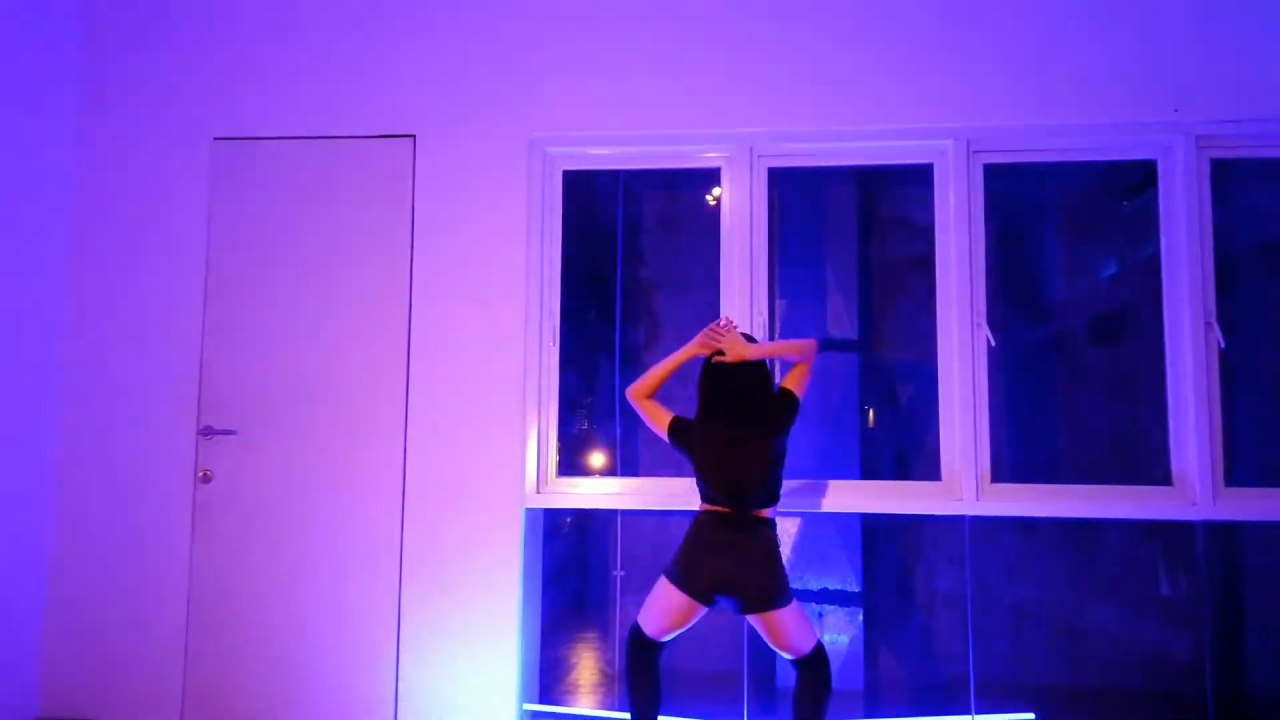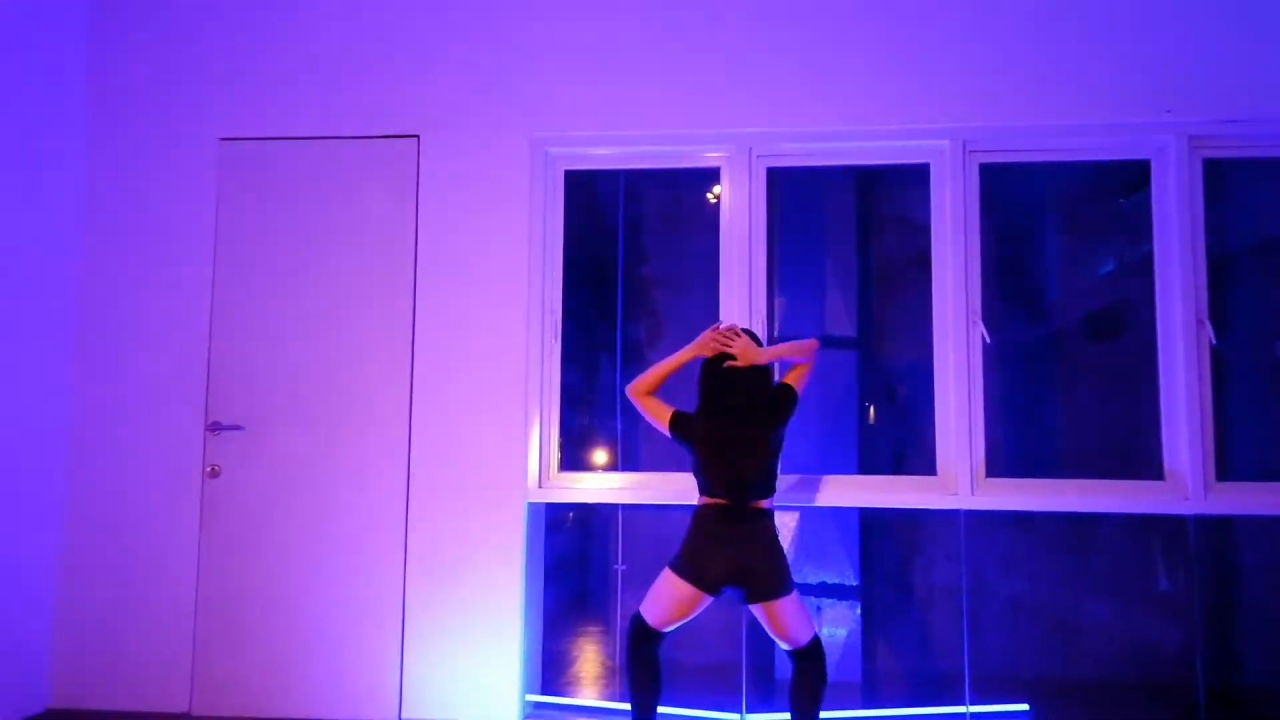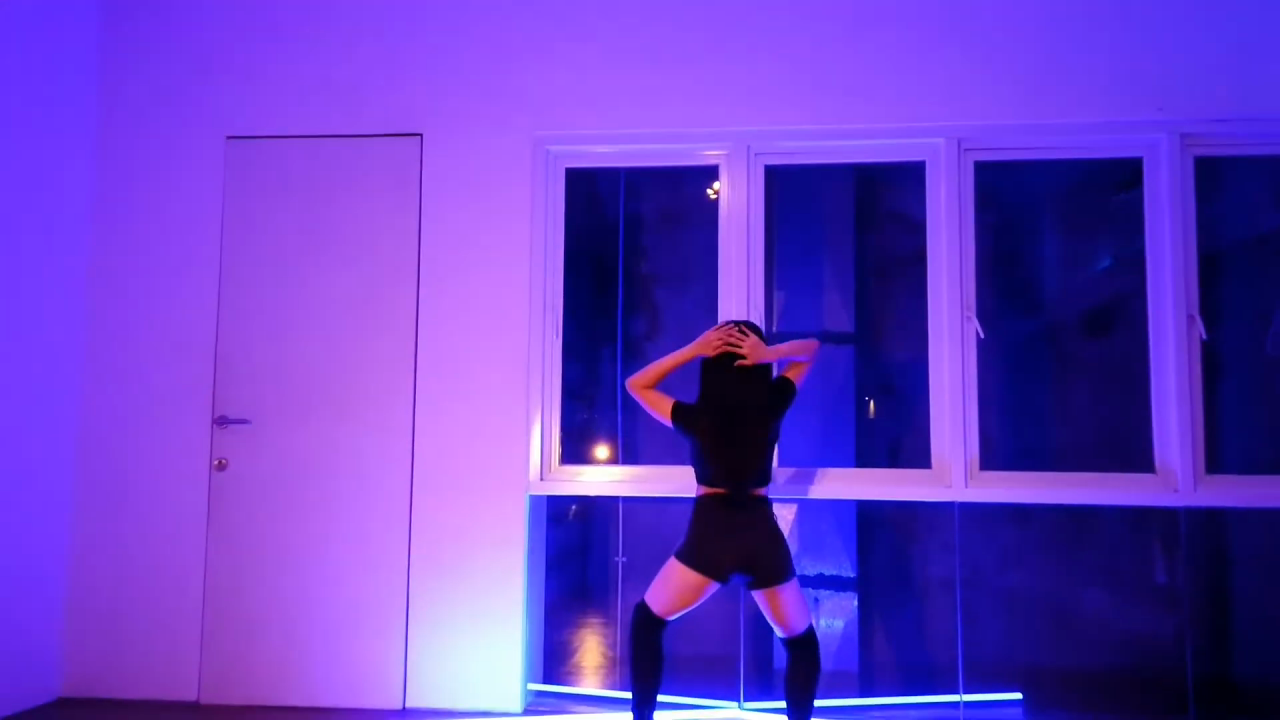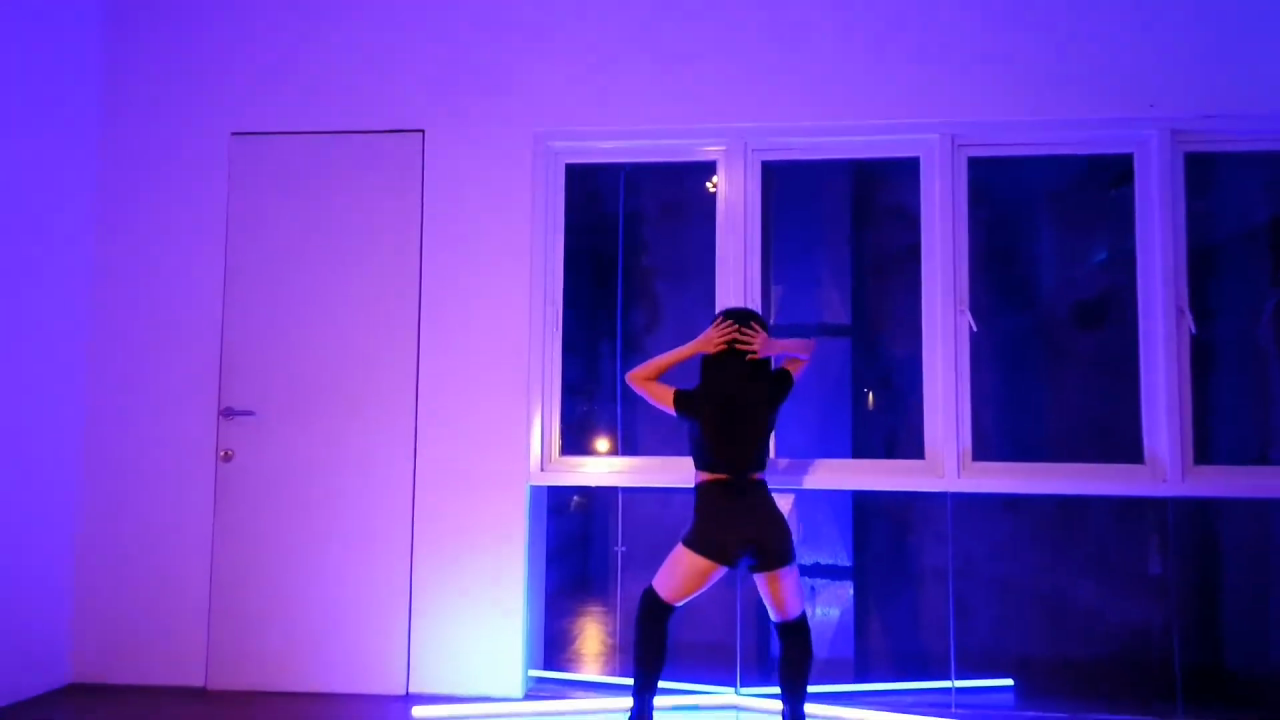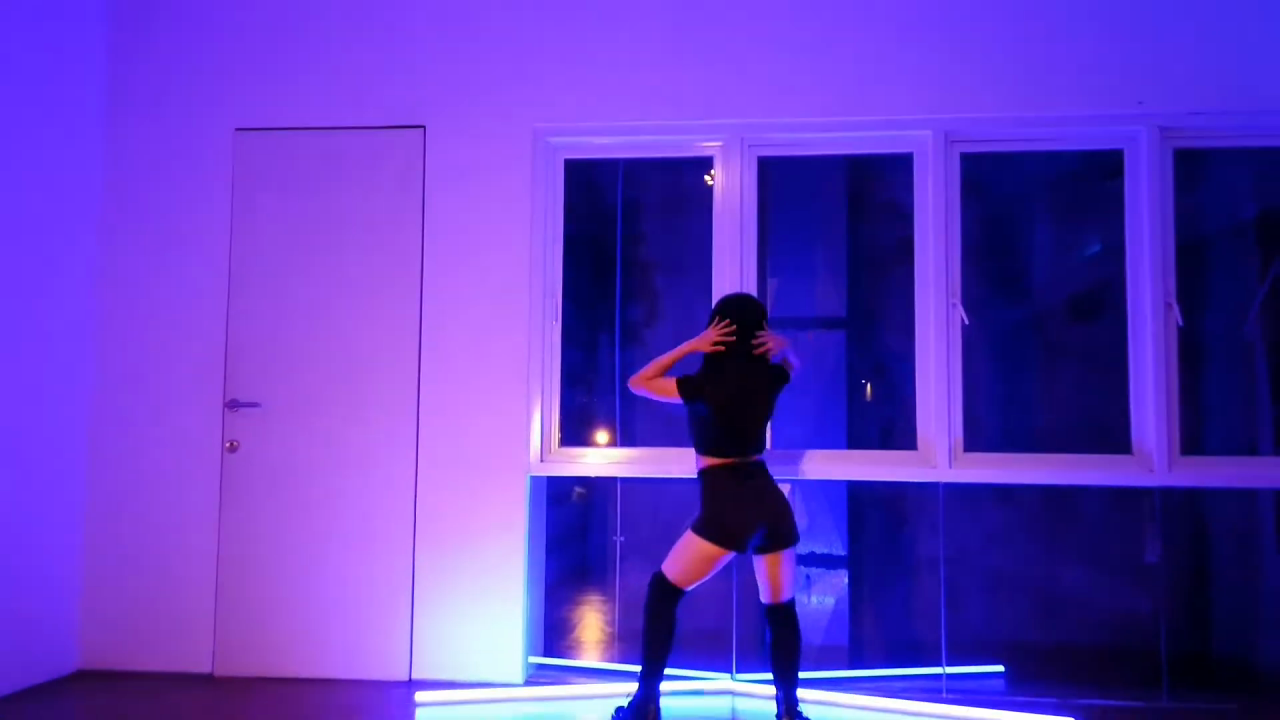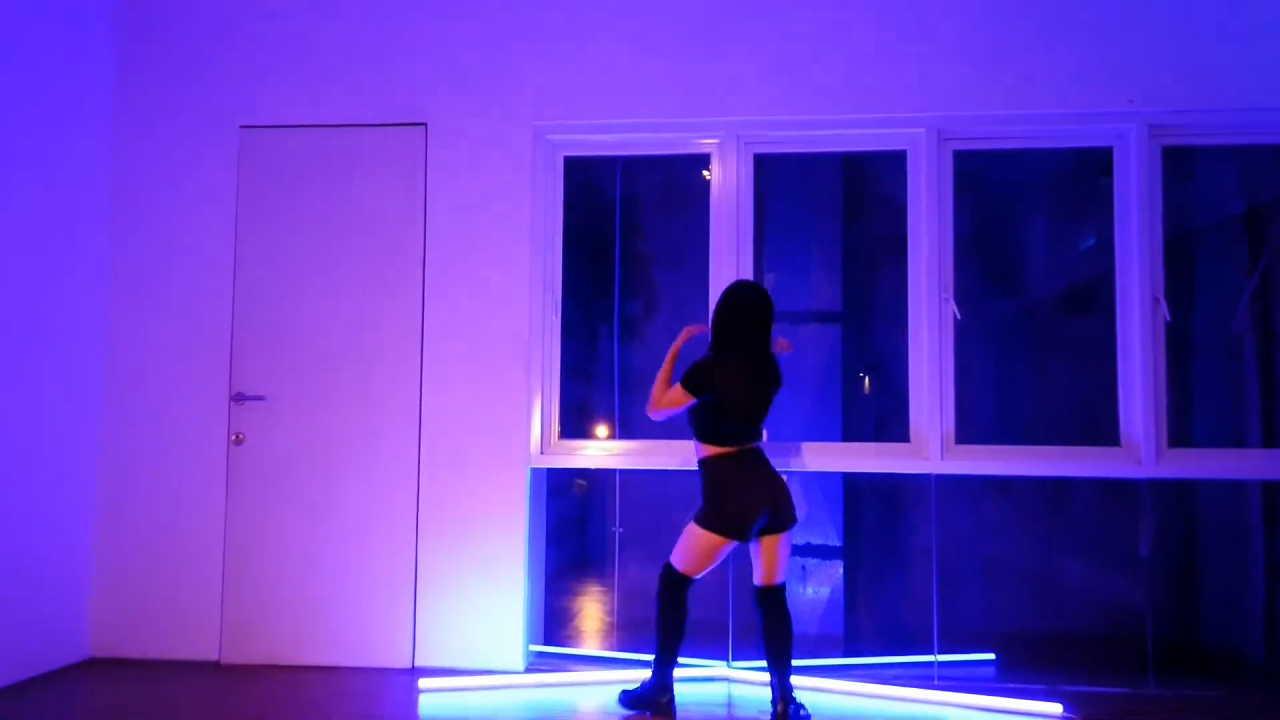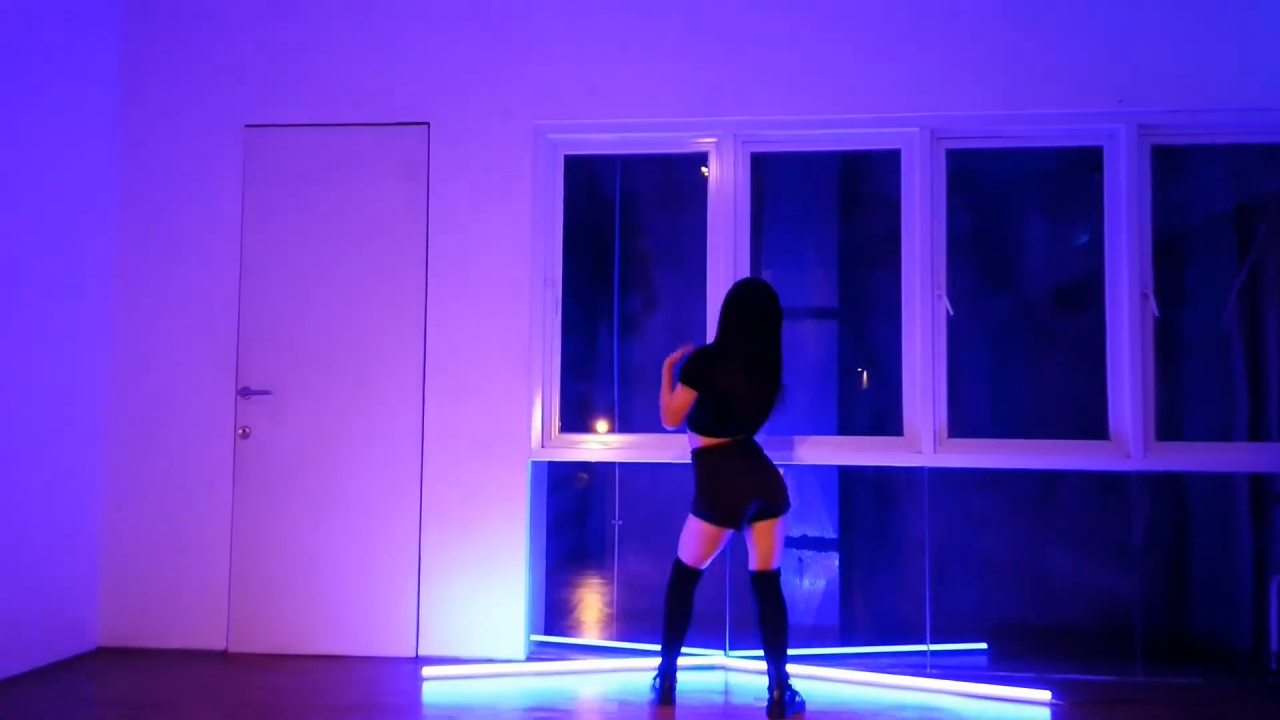
dt=0.1s
person 1, frame 1
left shoulder: (694, 435)
right shoulder: (775, 422)
left elbow: (636, 394)
right elbow: (809, 350)
left wrist: (691, 350)
right wrist: (759, 352)
left hip: (701, 553)
right hip: (760, 558)
left knee: (641, 644)
right knee: (812, 662)
person 1, frame 2
left shoulder: (695, 429)
right shoulder: (773, 416)
left elbow: (636, 390)
right elbow: (810, 349)
left wrist: (692, 351)
right wrist: (764, 355)
left hip: (706, 546)
right hip: (762, 550)
left knee: (641, 635)
right knee: (808, 654)
person 1, frame 3
left shoulder: (697, 417)
right shoulder: (772, 403)
left elbow: (635, 385)
right elbow: (811, 349)
left wrist: (694, 349)
right wrist: (771, 354)
left hip: (710, 533)
right hip: (763, 534)
left knee: (646, 622)
right knee: (800, 639)
person 1, frame 4
left shoulder: (699, 403)
right shoulder: (770, 393)
left elbow: (635, 378)
right elbow: (807, 350)
left wrist: (694, 346)
right wrist: (775, 349)
left hip: (717, 520)
right hip: (766, 520)
left knee: (653, 610)
right knee: (793, 626)
person 1, frame 5
left shoulder: (705, 383)
right shoulder: (768, 378)
left elbow: (638, 383)
right elbow: (791, 364)
left wrist: (689, 348)
right wrist: (780, 348)
left hip: (725, 507)
right hip: (771, 502)
left knee: (663, 592)
right knee: (780, 609)
person 1, frame 6
left shoulder: (709, 370)
right shoulder: (766, 370)
left elbow: (656, 410)
left wrist: (673, 351)
right wrist: (777, 347)
left hip: (729, 494)
right hip: (771, 489)
left knee: (674, 583)
right knee: (771, 596)
person 1, frame 7
left shoulder: (703, 360)
right shoulder: (763, 368)
left elbow: (671, 420)
left wrist: (669, 371)
left hip: (717, 482)
right hip: (762, 477)
left knee: (684, 576)
right knee: (767, 582)
left ankle: (667, 676)
